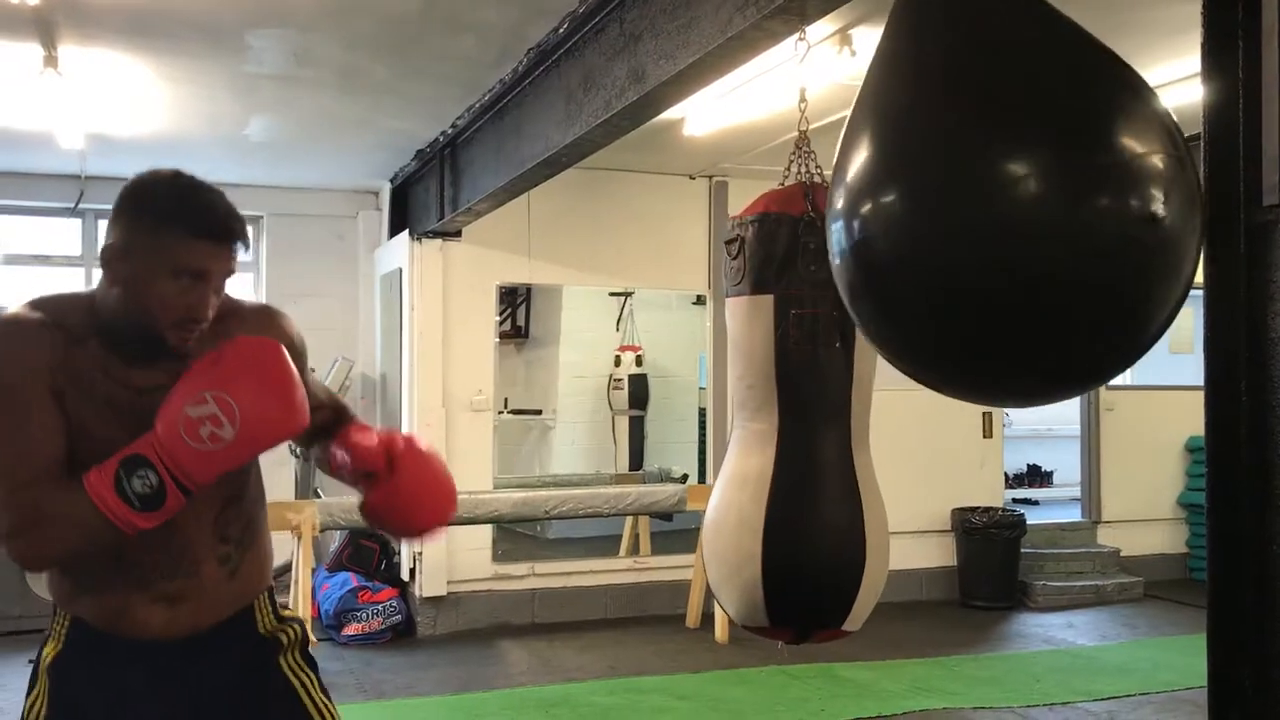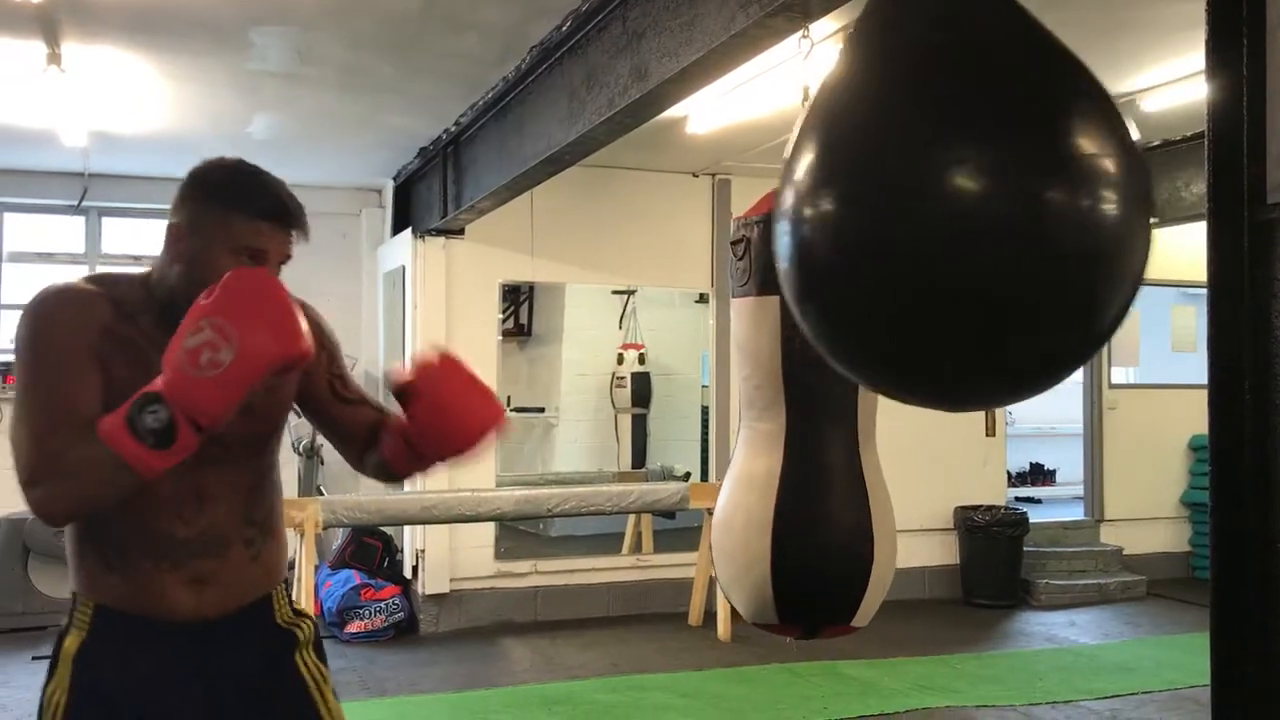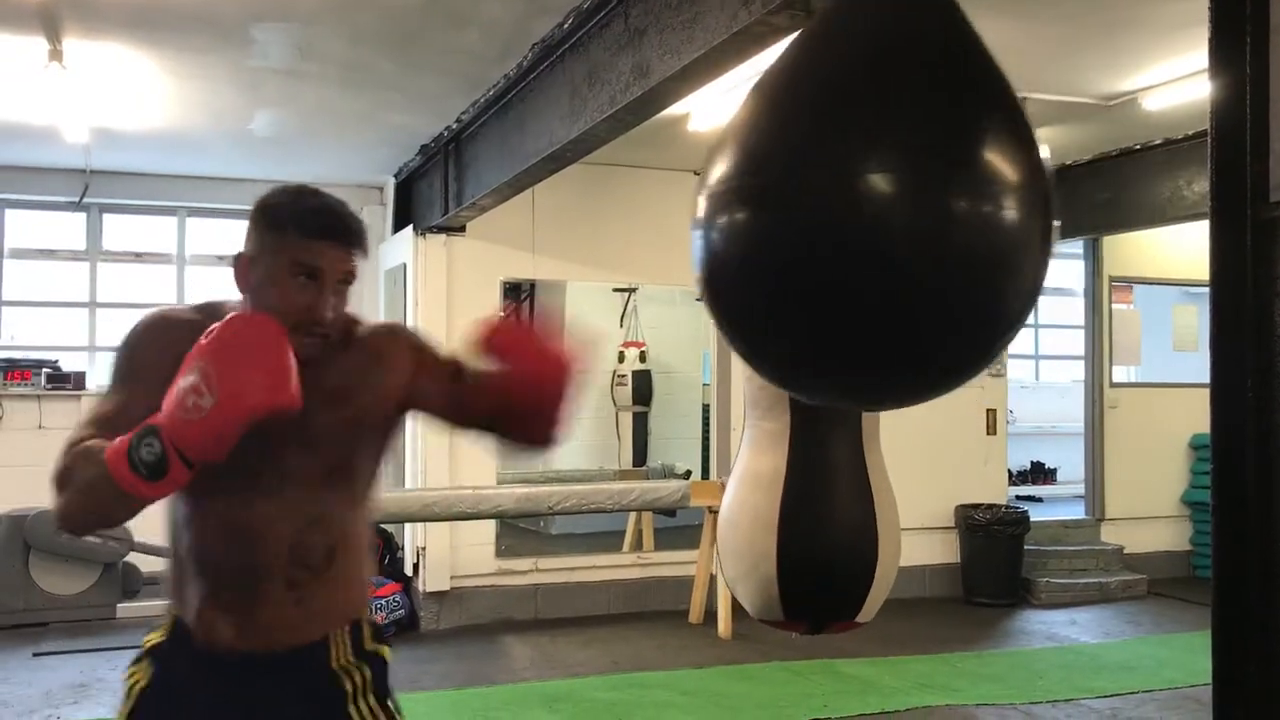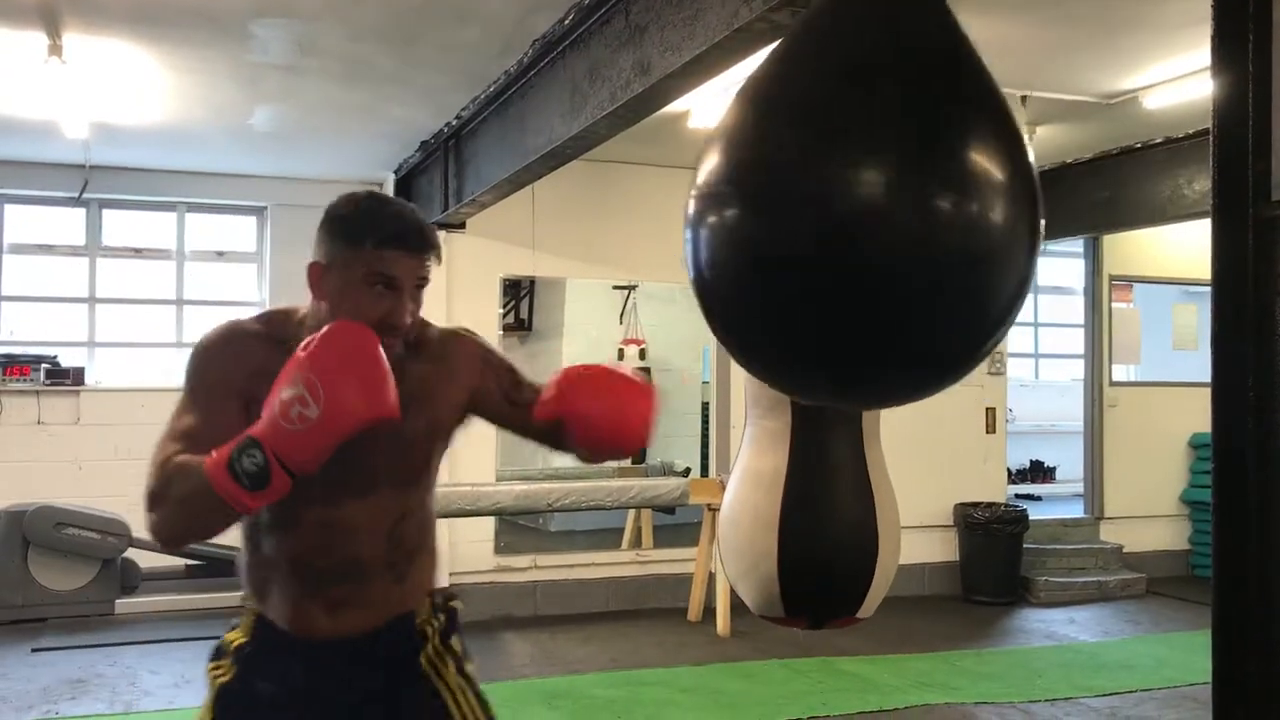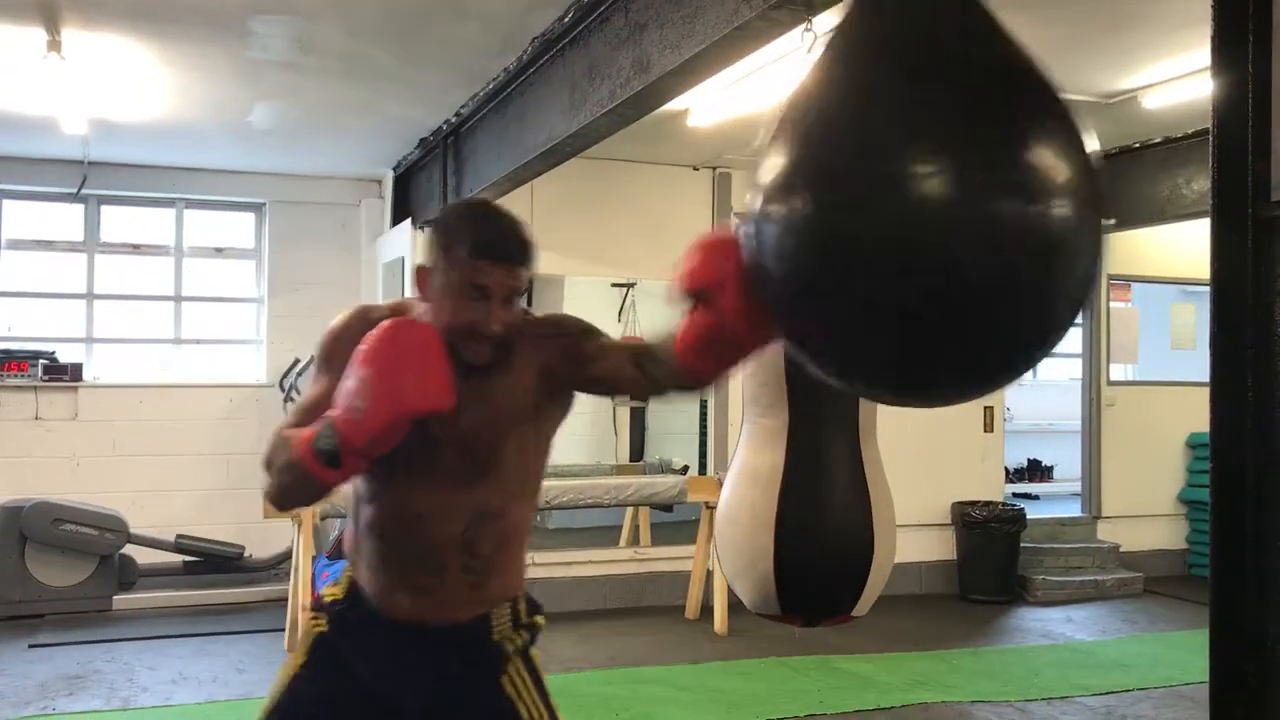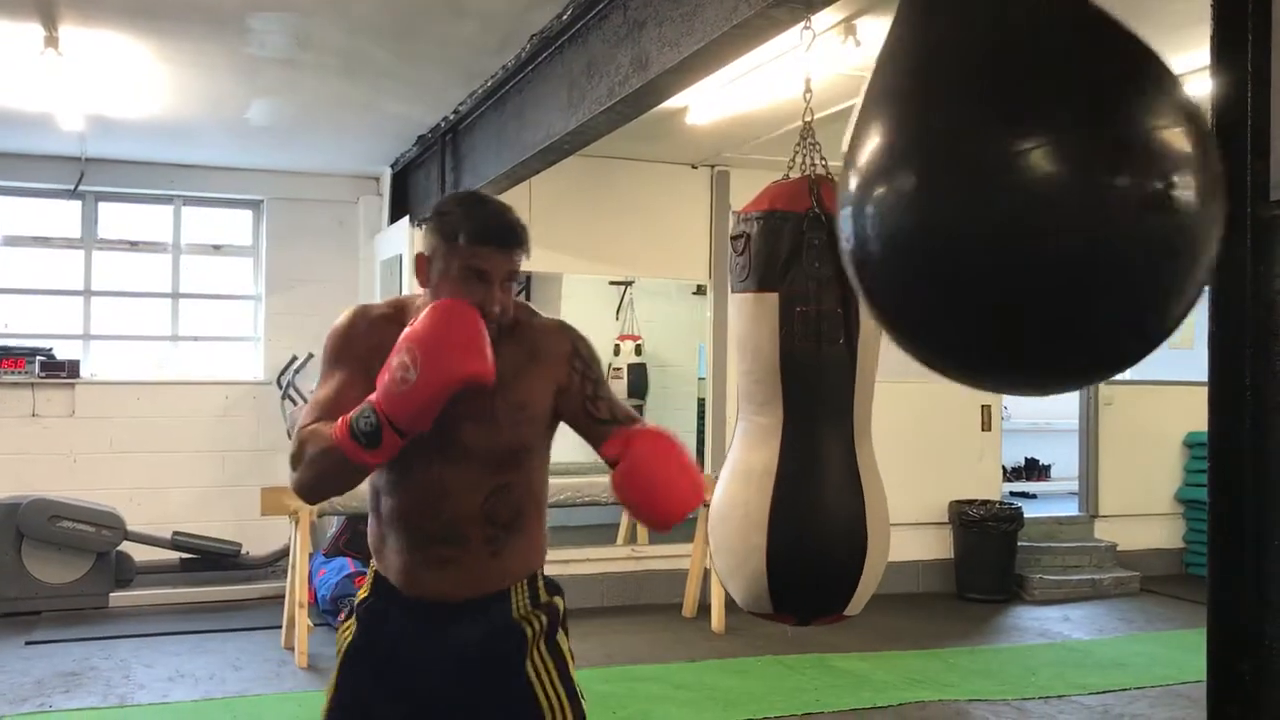
dt=0.2s
person 1, frame 1
left shoulder: (259, 337)
left elbow: (325, 426)
left wrist: (376, 456)
right wrist: (167, 459)
left hip: (243, 648)
right hip: (96, 663)
person 1, frame 2
left shoulder: (286, 324)
right shoulder: (70, 317)
left elbow: (374, 451)
right elbow: (52, 492)
left wrist: (427, 425)
right wrist: (180, 399)
left hip: (259, 637)
right hip: (117, 649)
person 1, frame 3
left shoulder: (383, 359)
right shoulder: (169, 342)
left elbow: (529, 423)
right elbow: (75, 503)
left wrist: (534, 385)
right wrist: (176, 436)
left hip: (324, 672)
right hip: (189, 665)
person 1, frame 4
left shoulder: (451, 360)
right shoulder: (239, 353)
left elbow: (570, 423)
right elbow: (169, 517)
left wrist: (600, 419)
right wrist: (275, 445)
left hip: (403, 645)
right hip: (272, 656)
person 1, frame 5
left shoulder: (549, 349)
right shoulder: (364, 338)
left elbow: (674, 364)
right elbow: (282, 484)
left wrist: (729, 319)
right wrist: (349, 430)
left hip: (482, 645)
right hip: (360, 628)
person 1, frame 6
left shoulder: (551, 350)
right shoulder: (367, 334)
left elbow: (626, 437)
right elbow: (309, 476)
left wrist: (655, 468)
right wrist: (392, 408)
left hip: (503, 623)
right hip: (389, 616)
